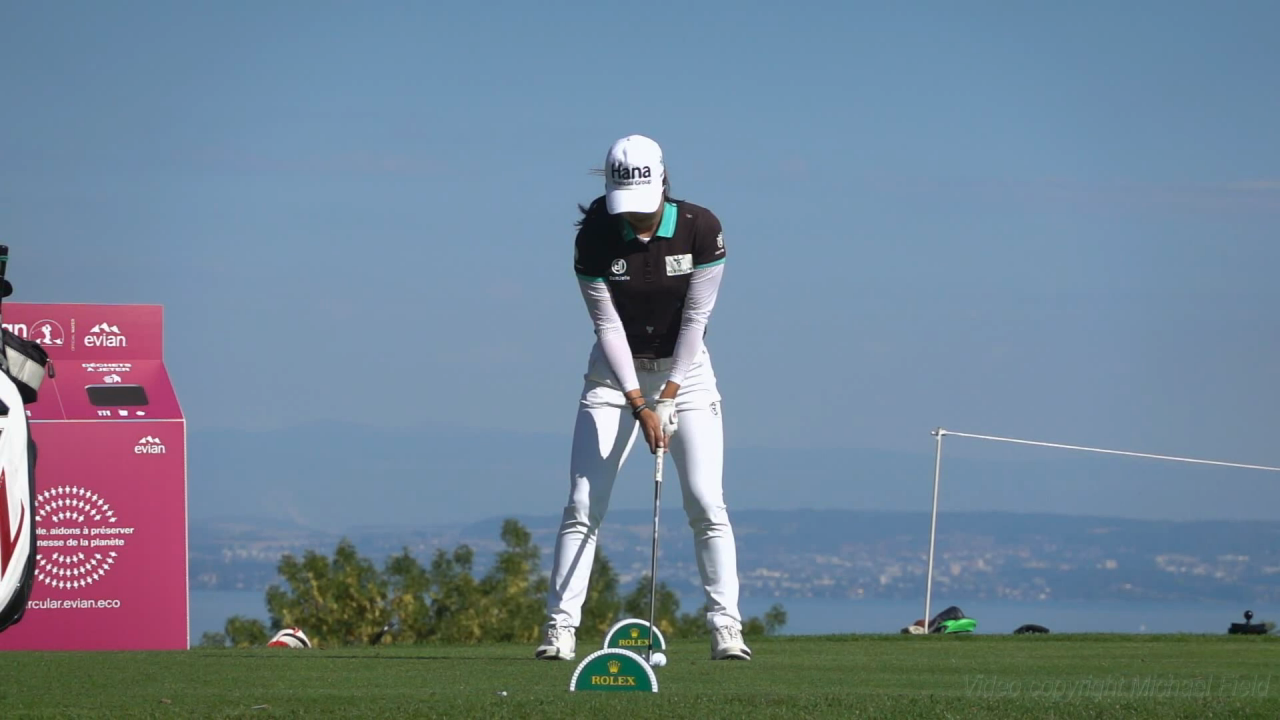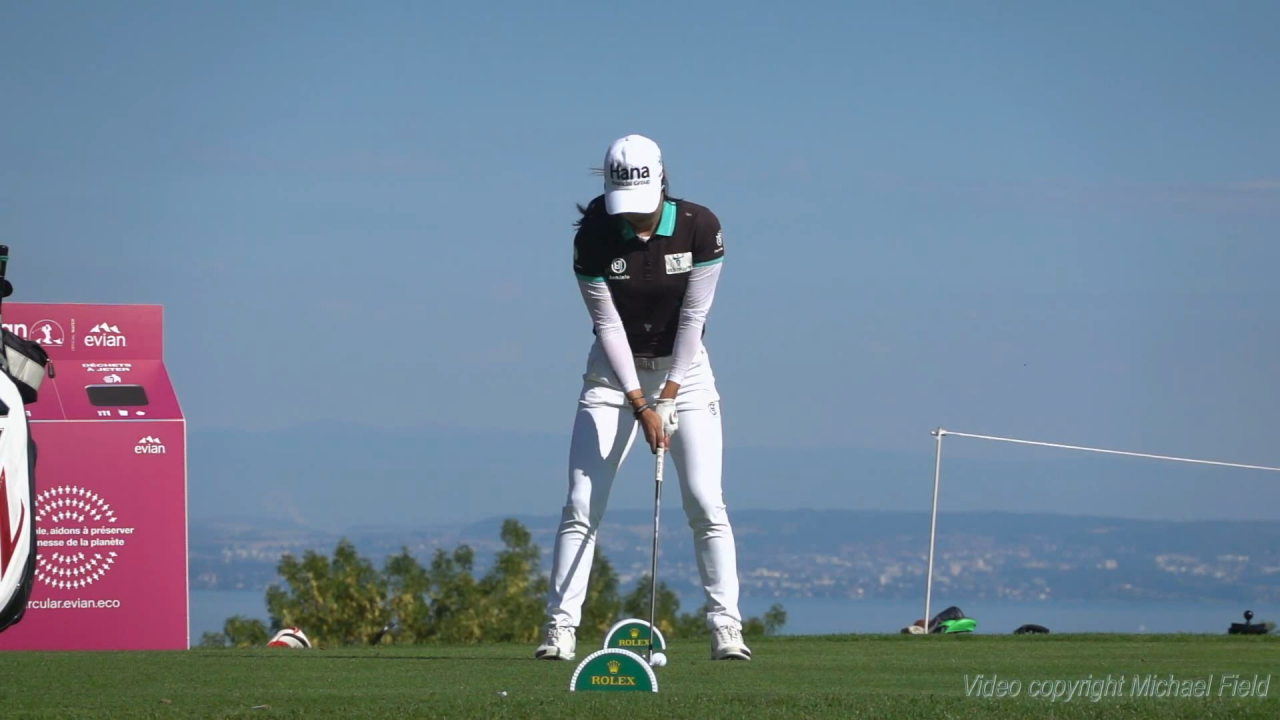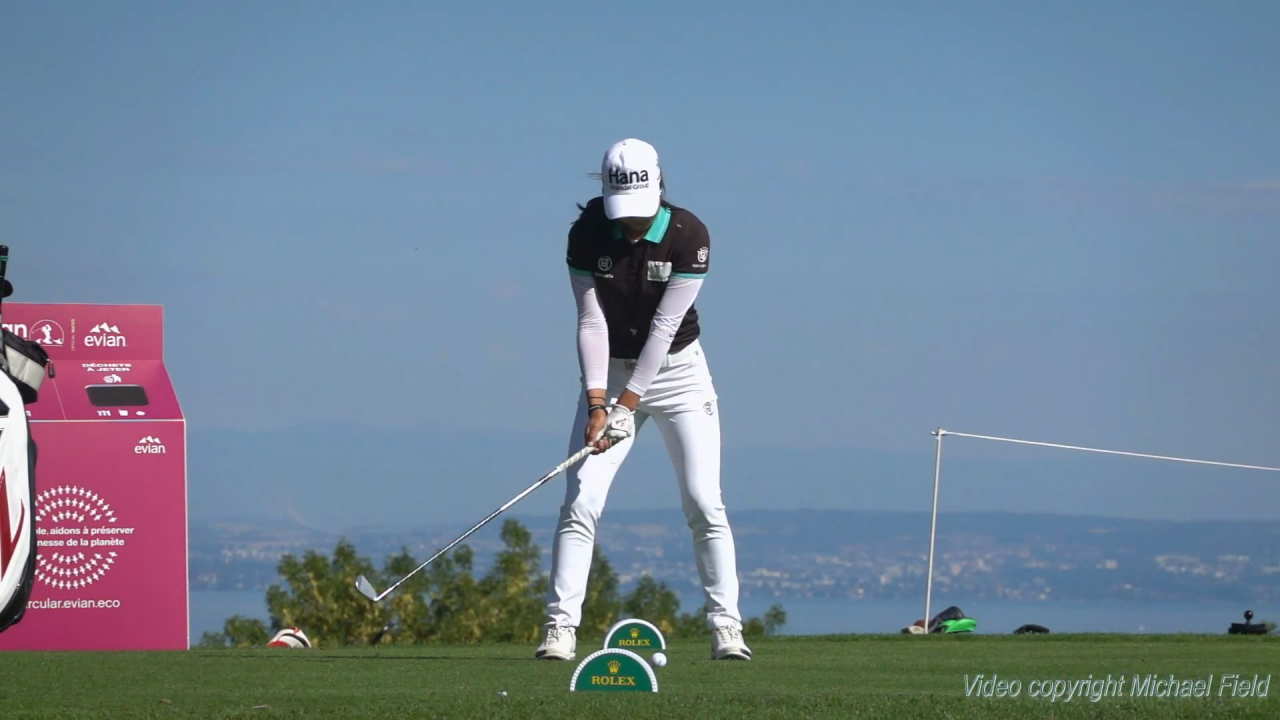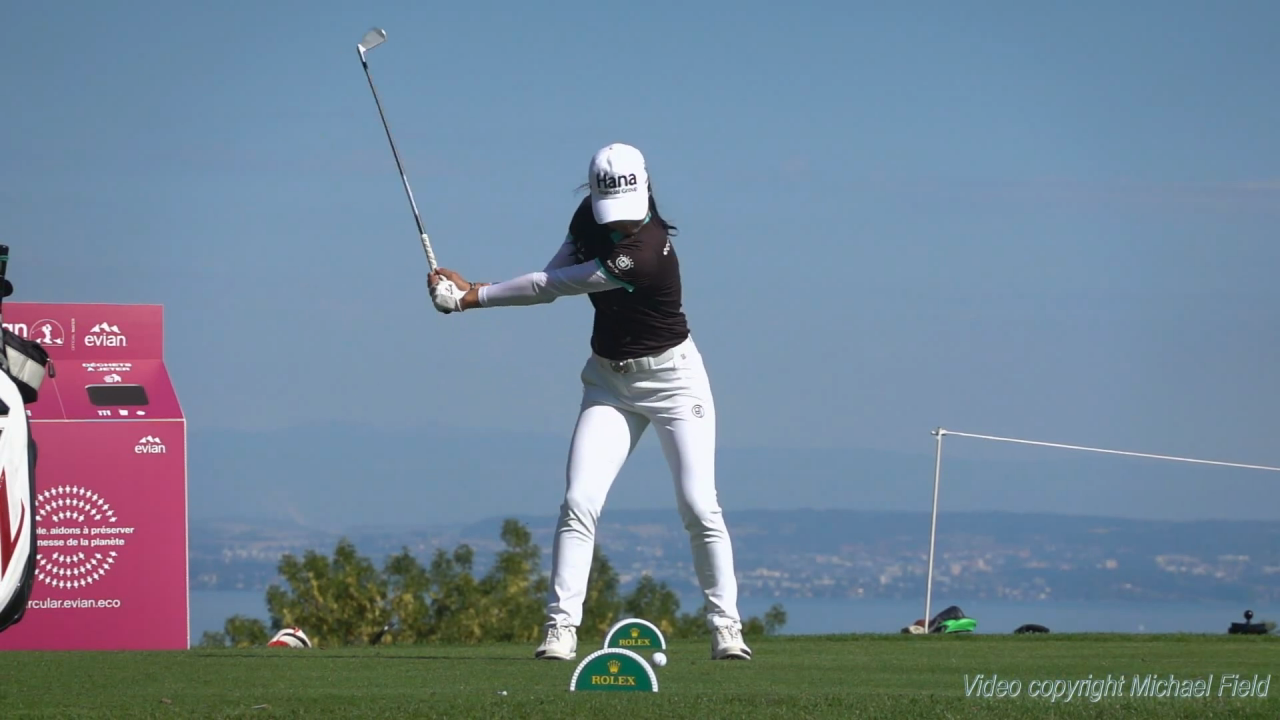
dt=1s
person 1, frame 1
left shoulder: (701, 228)
right shoulder: (595, 237)
left elbow: (696, 318)
right elbow: (608, 325)
left wrist: (667, 397)
right wrist: (638, 405)
left hip: (685, 369)
right hip: (615, 371)
left knee: (706, 501)
right knee: (584, 501)
left ankle: (726, 626)
right ankle: (560, 625)
person 1, frame 2
left shoulder: (700, 226)
right shoulder: (593, 237)
left elbow: (693, 316)
right elbow: (608, 325)
left wrist: (667, 396)
right wrist: (640, 406)
left hip: (684, 369)
right hip: (614, 371)
left knee: (705, 500)
right knee: (582, 501)
left ankle: (726, 626)
right ankle: (560, 626)
person 1, frame 3
left shoulder: (688, 234)
right shoulder: (586, 234)
left elbow: (664, 325)
right elbow: (592, 322)
left wrist: (629, 405)
right wrist: (597, 404)
left hip: (677, 370)
right hip: (608, 372)
left knee: (704, 502)
right knee: (580, 500)
left ankle: (727, 626)
right ankle: (560, 626)
person 1, frame 4
left shoulder: (646, 252)
right shoulder: (588, 217)
left elbow: (555, 286)
right elbow: (551, 280)
left wrist: (474, 296)
right wrist: (475, 290)
left hip: (672, 378)
right hip: (609, 381)
left knee: (698, 505)
right knee: (578, 502)
left ankle: (726, 626)
right ankle: (561, 627)
